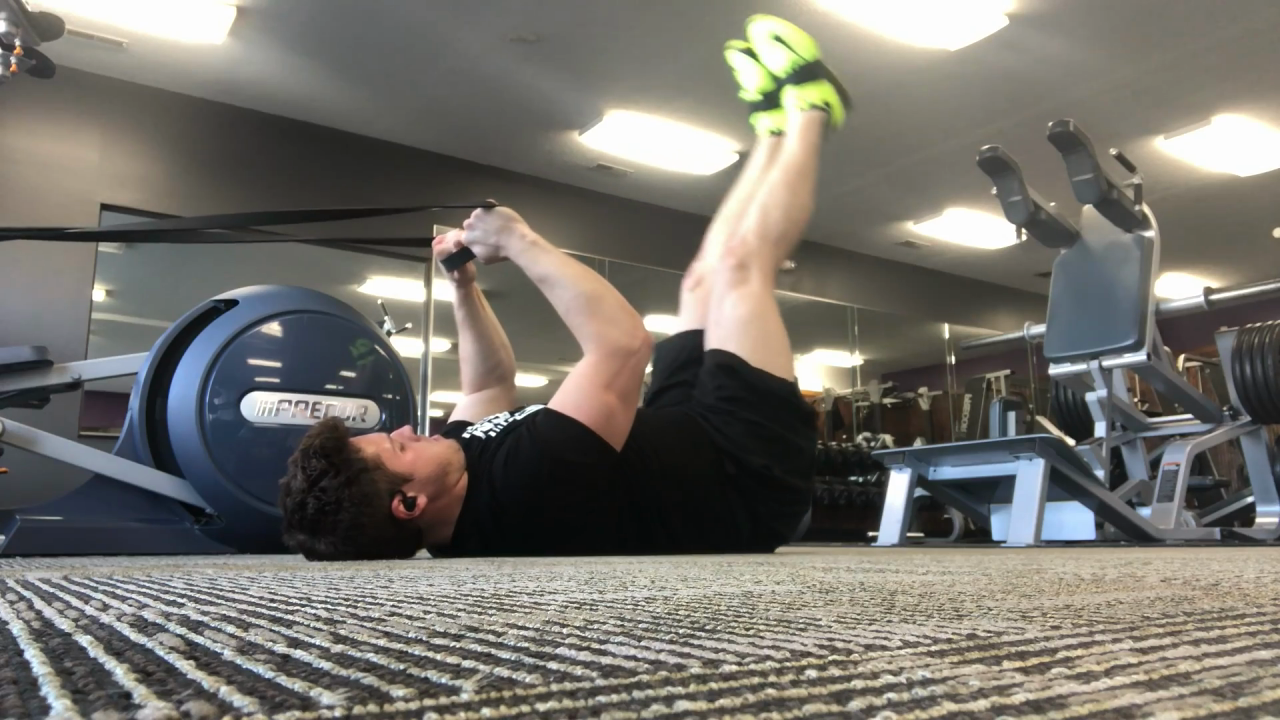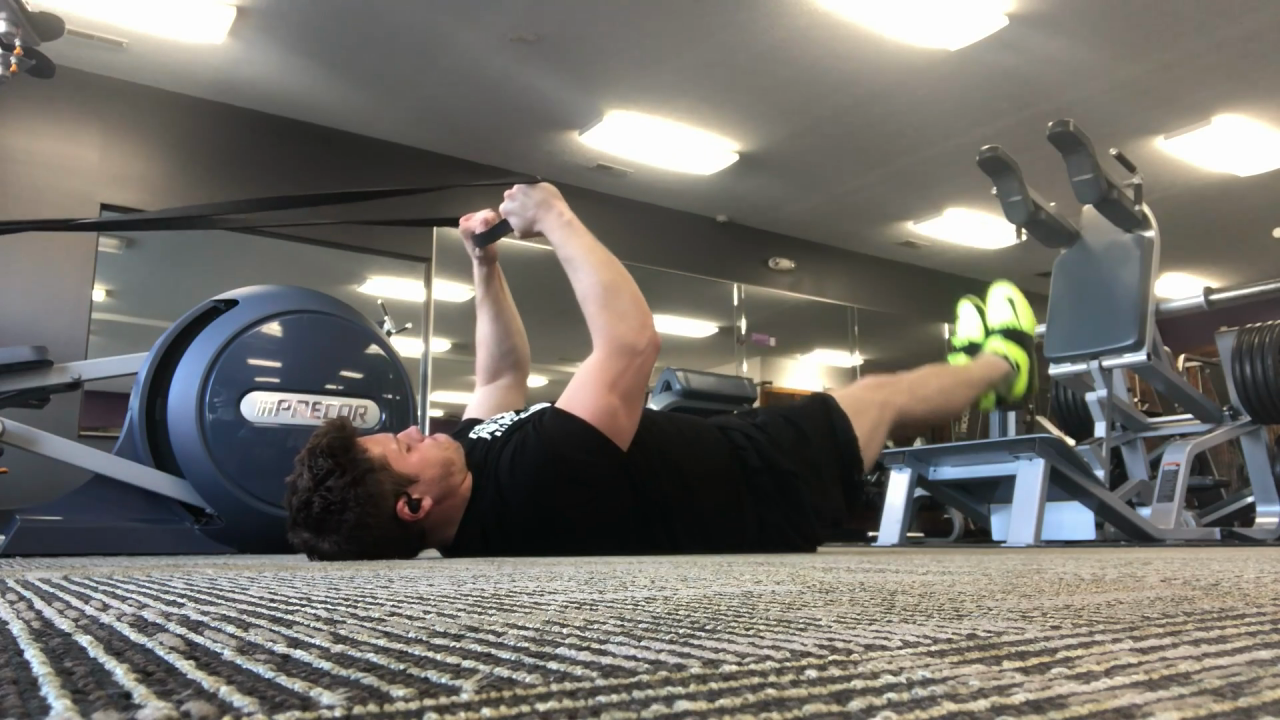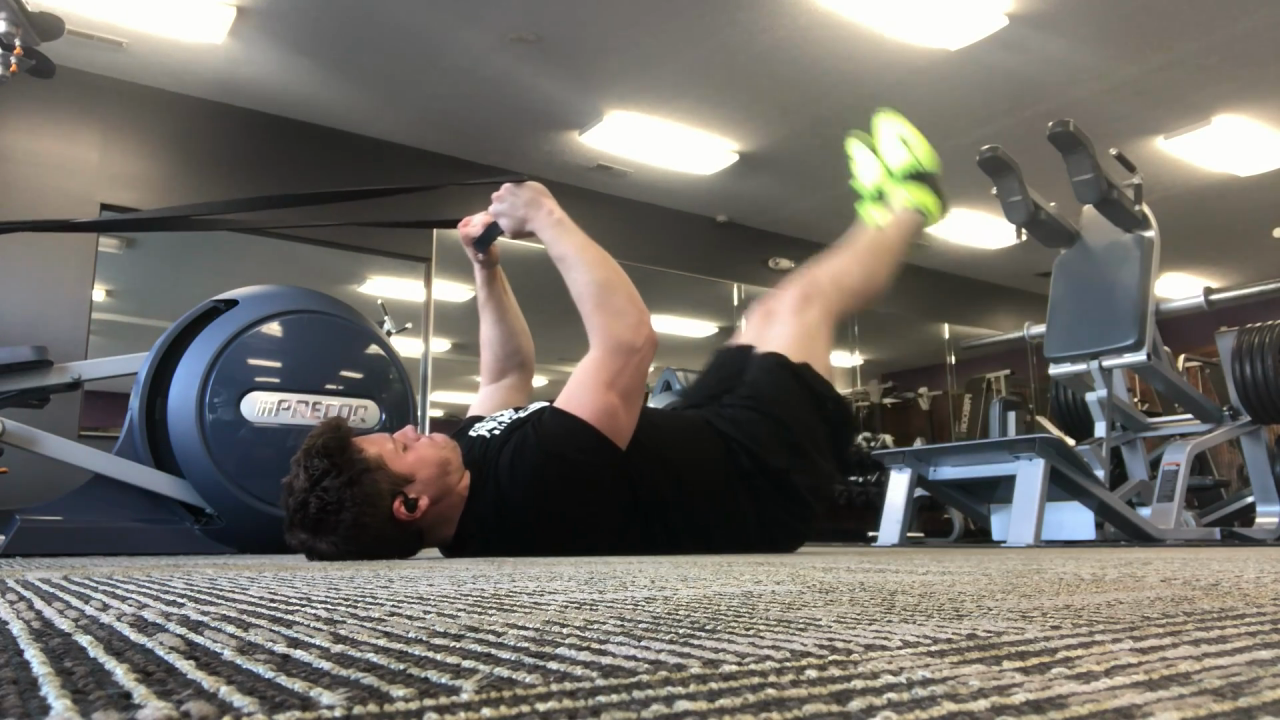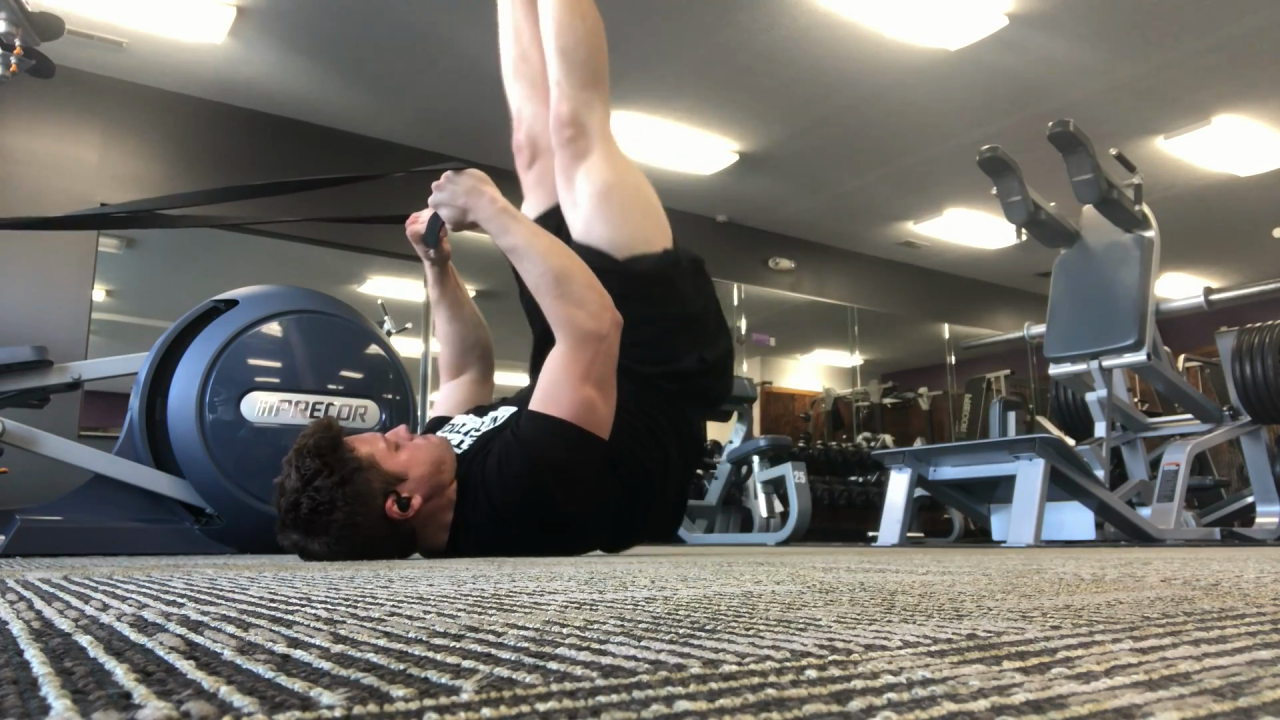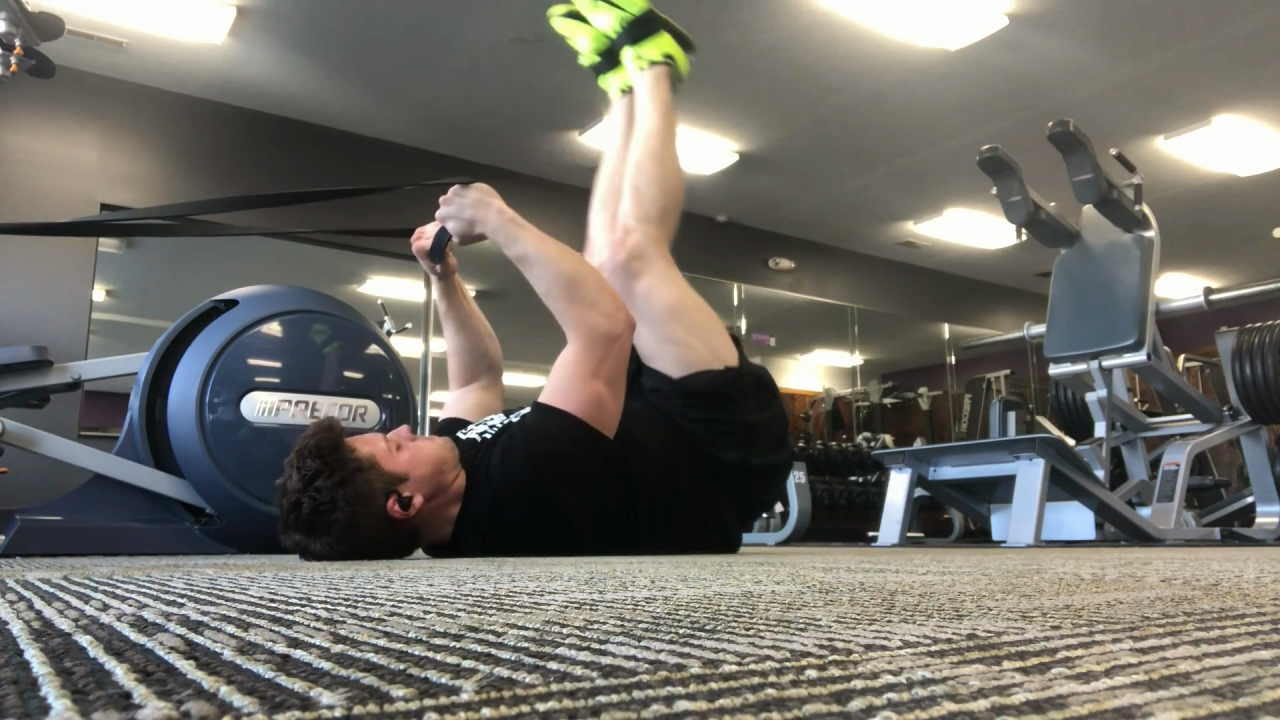
dt=1s
person 1, frame 1
right shoulder: (528, 479)
left elbow: (492, 383)
right elbow: (623, 343)
left wrist: (463, 282)
right wrist: (519, 242)
left hip: (681, 444)
right hip: (745, 473)
left knee: (707, 282)
right knee: (738, 264)
left ankle: (777, 127)
right ankle: (806, 111)
person 1, frame 2
left shoulder: (474, 456)
right shoulder: (537, 482)
left elbow: (506, 373)
right elbow: (631, 343)
left wrist: (485, 265)
right wrist: (555, 220)
left hip: (717, 456)
right hip: (760, 487)
left knee: (857, 396)
right knee: (876, 395)
left ankle: (975, 371)
right ankle: (997, 370)
person 1, frame 3
left shoulder: (472, 457)
right shoulder: (529, 487)
left elbow: (506, 378)
right elbow: (628, 341)
left wrist: (485, 270)
right wrist: (547, 221)
left hip: (704, 460)
right hip: (756, 476)
left knee: (764, 319)
right knee: (796, 301)
left ankle: (886, 202)
right ankle: (904, 205)
person 1, frame 4
left shoulder: (445, 506)
right shoulder: (522, 491)
left elbow: (468, 370)
right elbow: (596, 326)
left wrist: (437, 265)
right wrist: (490, 210)
left hip: (590, 368)
right hip: (662, 368)
right knee: (574, 130)
person 1, frame 5
right shoulder: (521, 487)
left elbow: (480, 378)
right elbow: (607, 326)
left wrist: (443, 278)
right wrist: (497, 221)
left hip: (660, 431)
right hip: (722, 453)
right knee: (626, 253)
left ankle: (628, 80)
right ankle: (647, 66)
